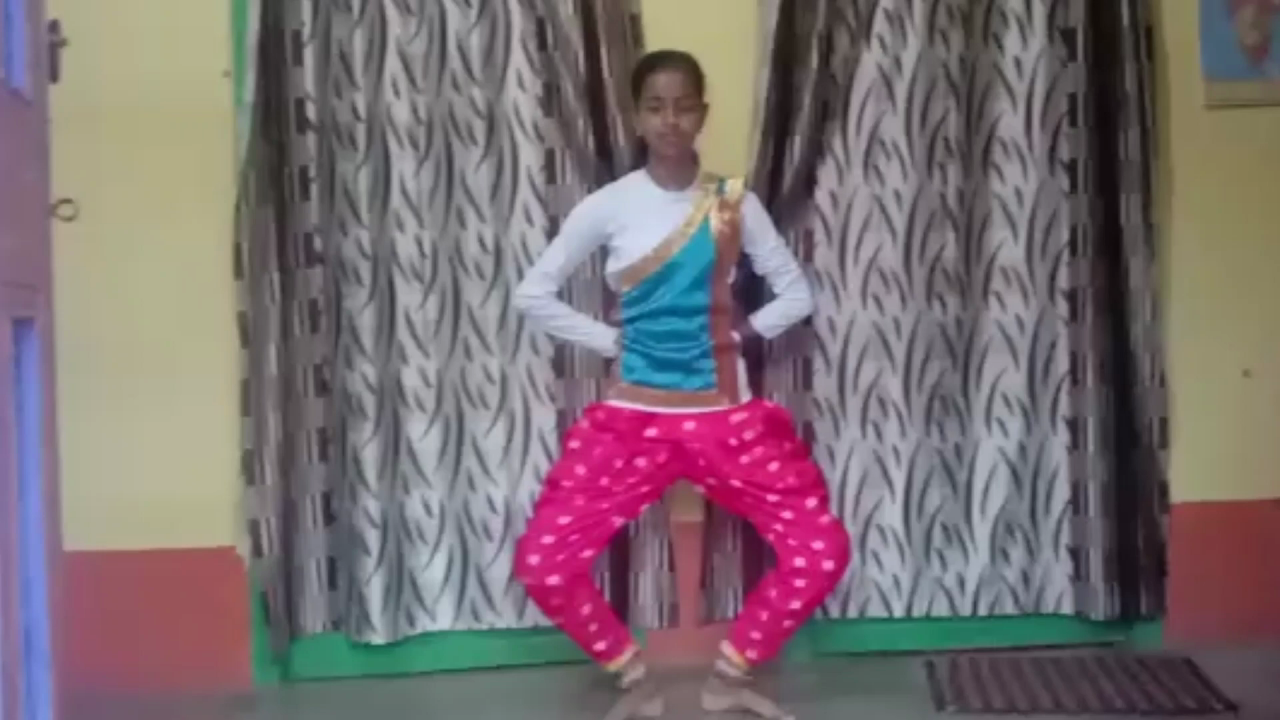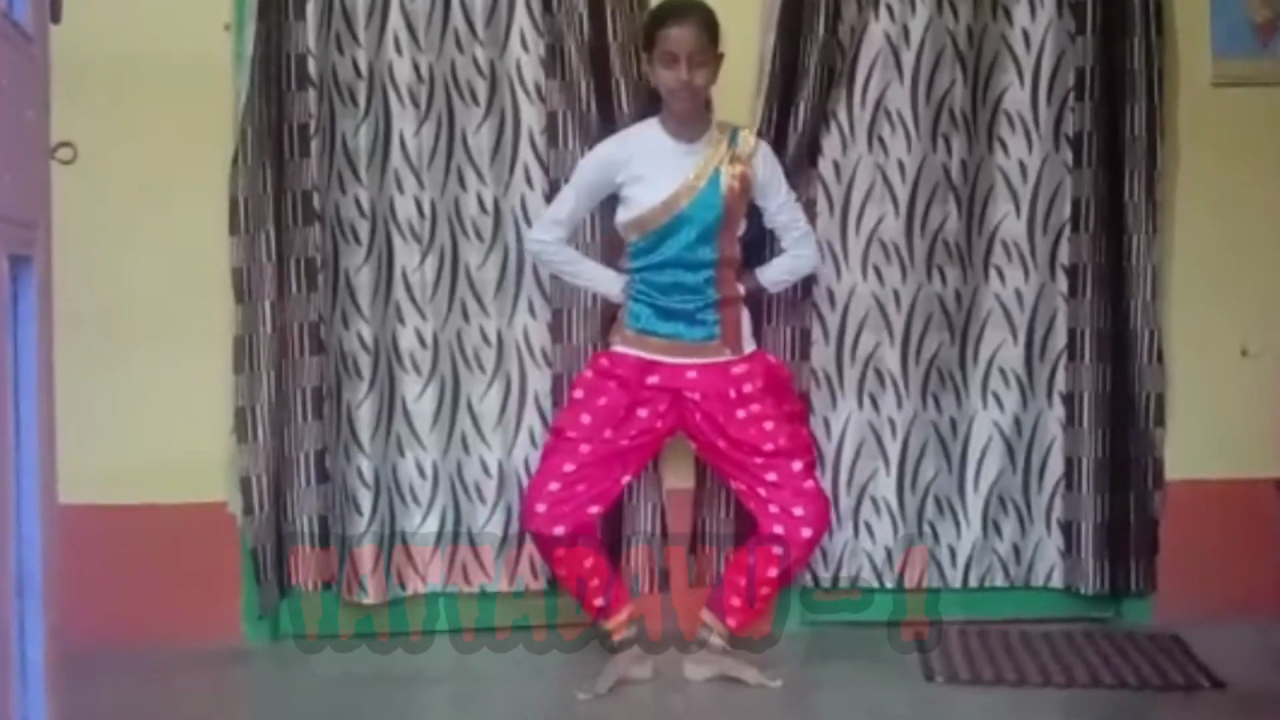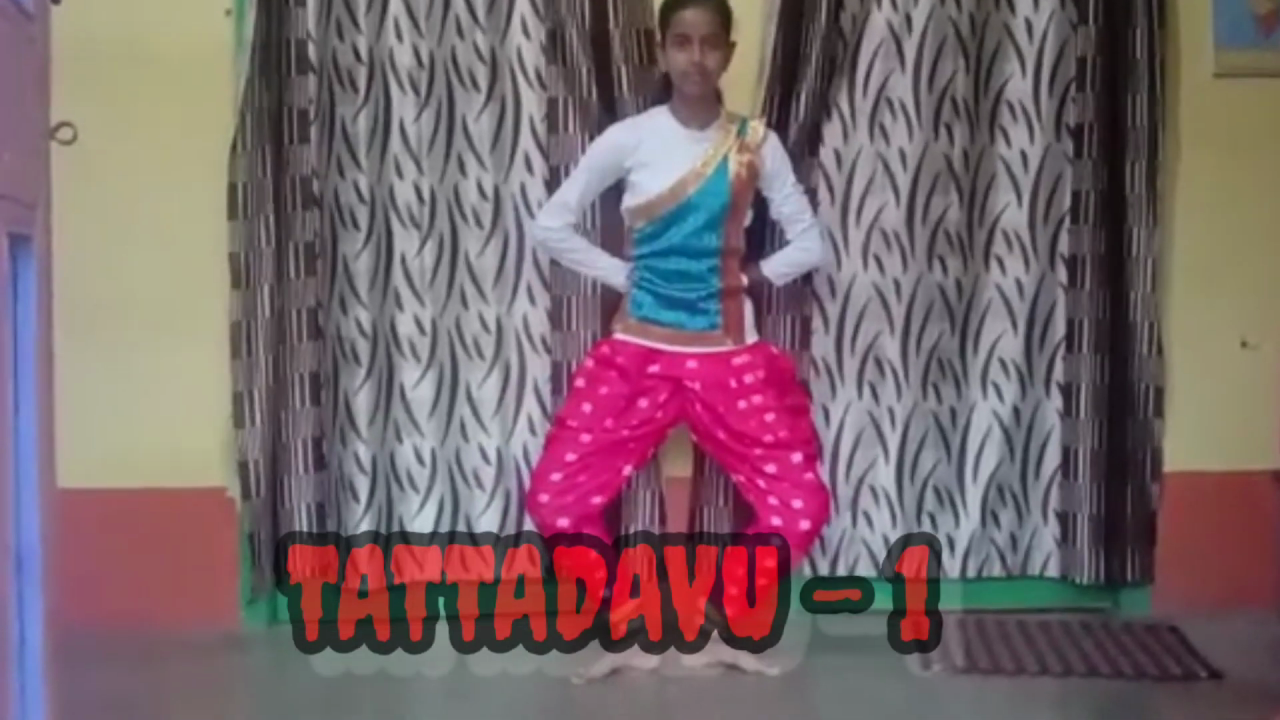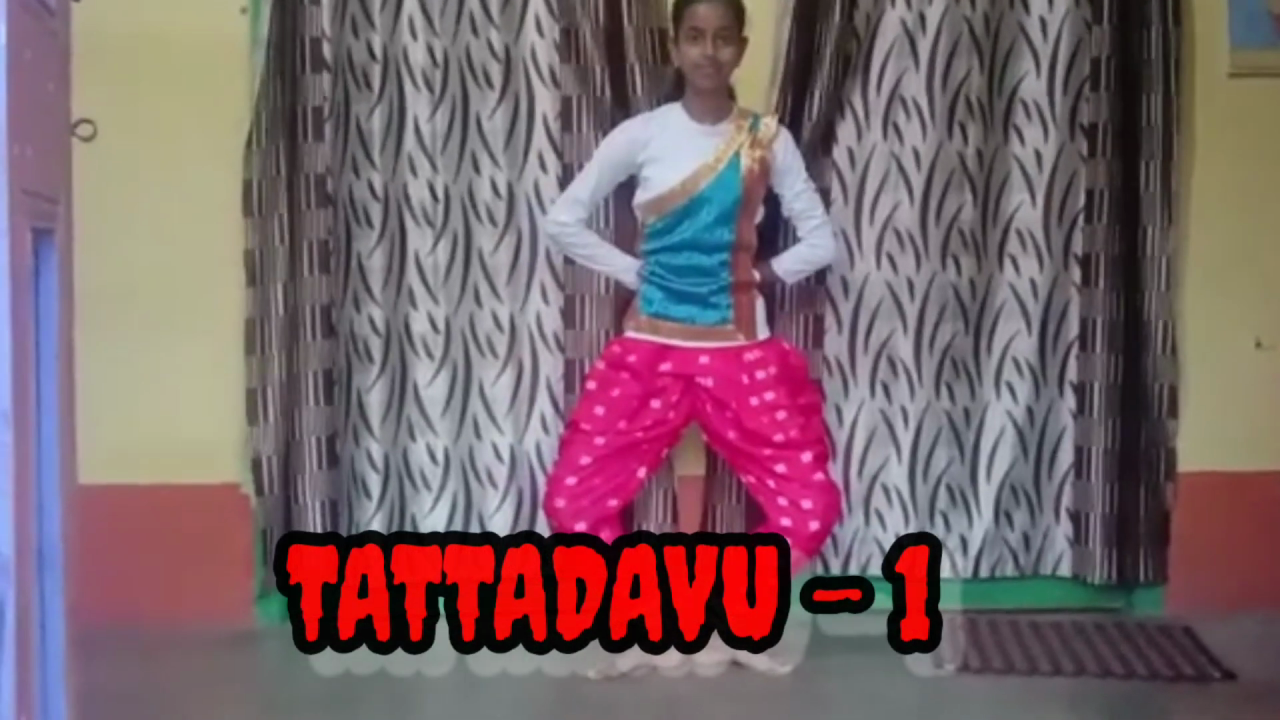
dt=0.5s
person 1, frame 1
left shoulder: (735, 202)
right shoulder: (608, 205)
left elbow: (797, 294)
right elbow: (533, 296)
left wrist: (741, 330)
right wrist: (609, 338)
left hip: (726, 414)
right hip: (633, 416)
left knee: (821, 549)
right knee: (543, 563)
person 1, frame 2
left shoulder: (748, 154)
right shoulder: (619, 153)
left elbow: (804, 250)
right elbow: (543, 239)
left wrist: (745, 283)
right wrist: (618, 286)
left hip: (726, 367)
right hip: (635, 365)
left knee: (801, 515)
right knee: (550, 513)
left ankle: (713, 641)
right ankle: (626, 642)
person 1, frame 3
left shoulder: (756, 143)
right shoulder: (628, 138)
left elbow: (811, 244)
right elbow: (550, 225)
left wrist: (750, 275)
right wrist: (623, 274)
left hip: (729, 355)
right hip: (638, 352)
left knee: (801, 505)
right knee: (556, 500)
person 1, frame 4
left shoulder: (768, 140)
right shoulder: (641, 135)
left elbow: (821, 242)
right elbow: (562, 221)
left wrist: (762, 272)
right wrist: (634, 271)
left hip: (740, 352)
right hip: (651, 350)
left knee: (811, 505)
right knee: (572, 502)
